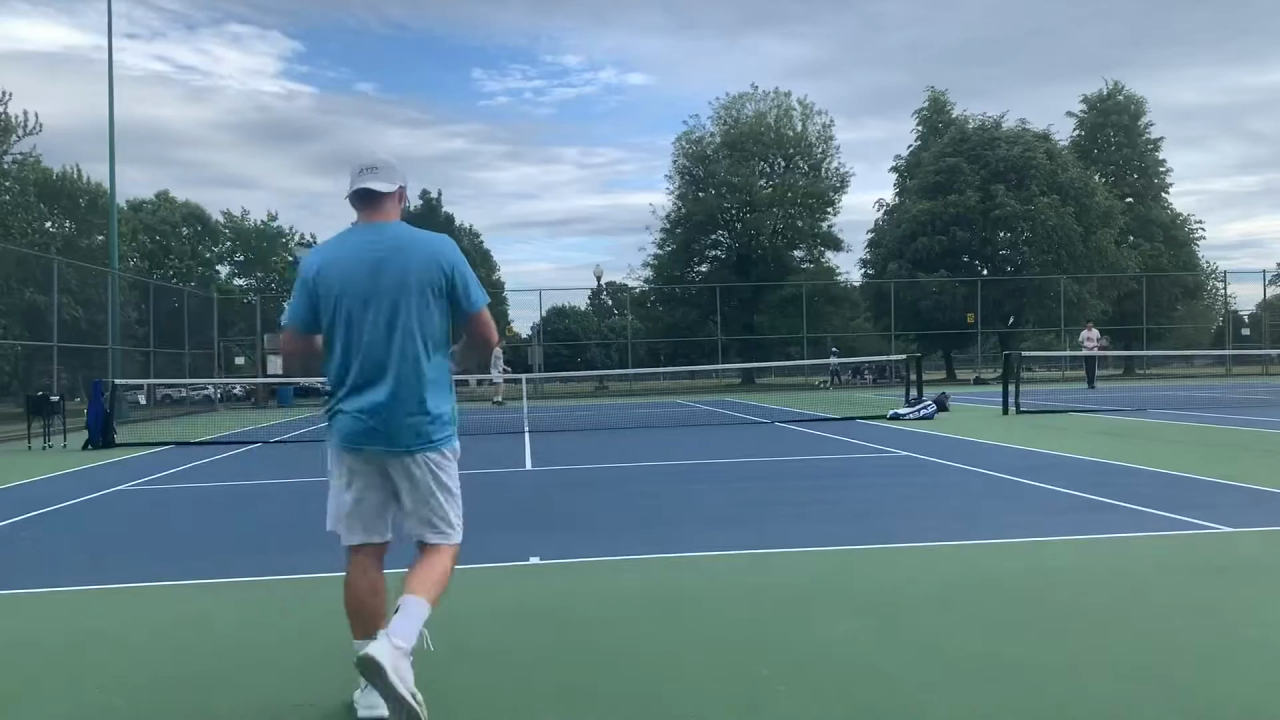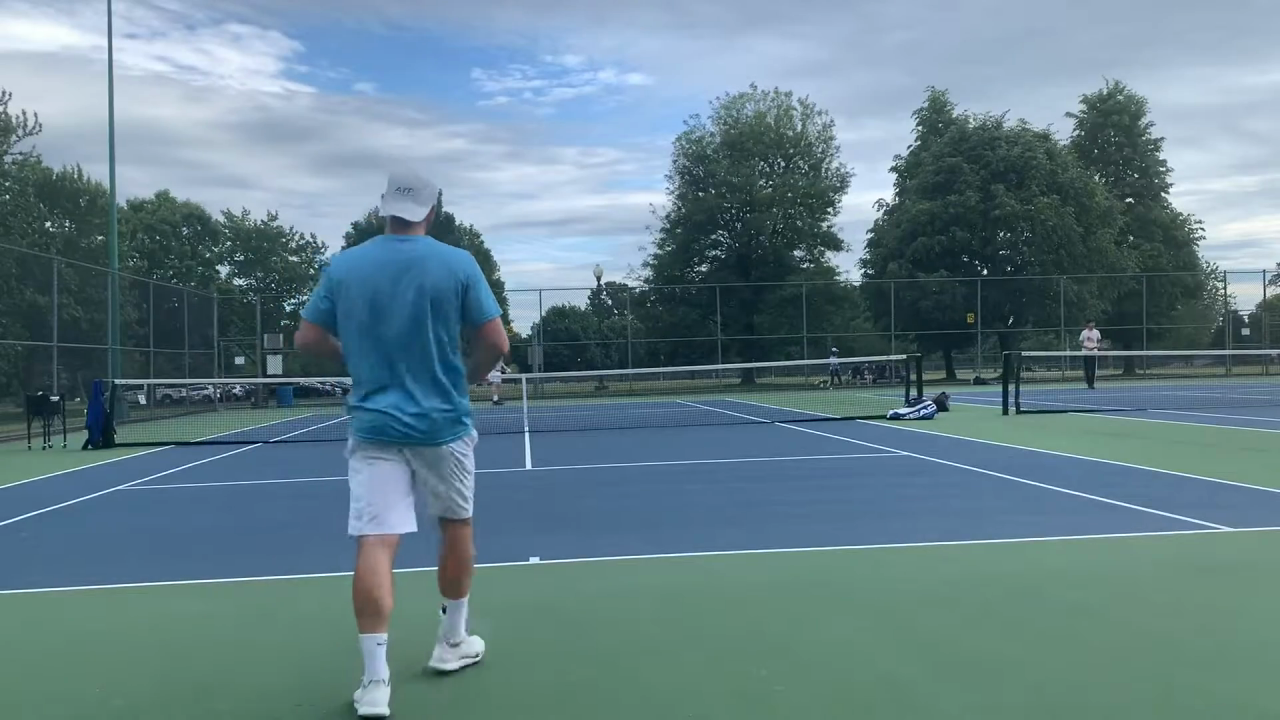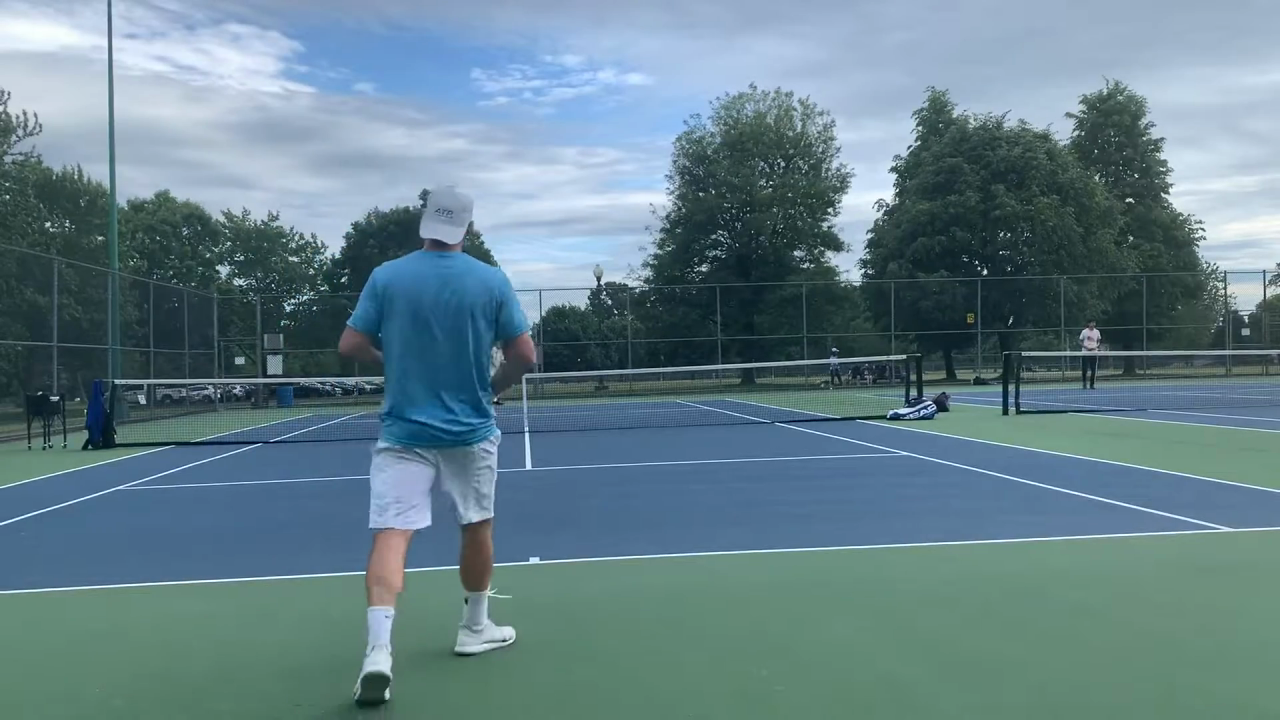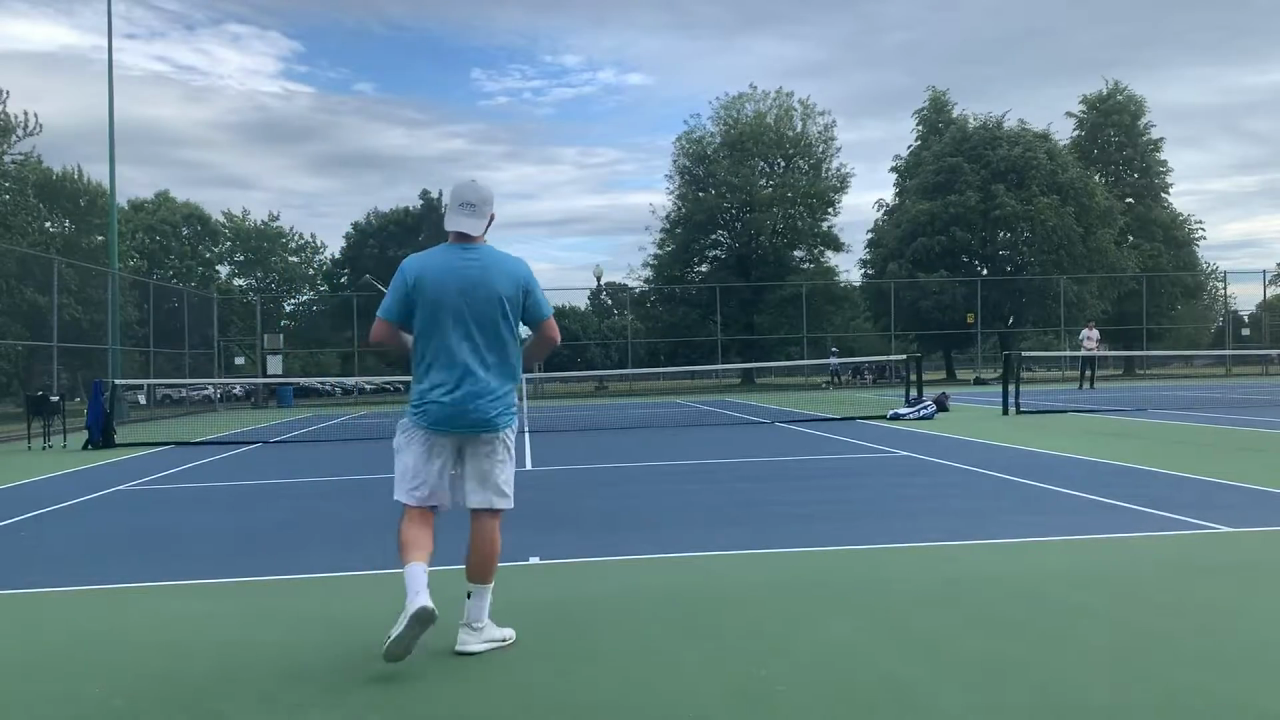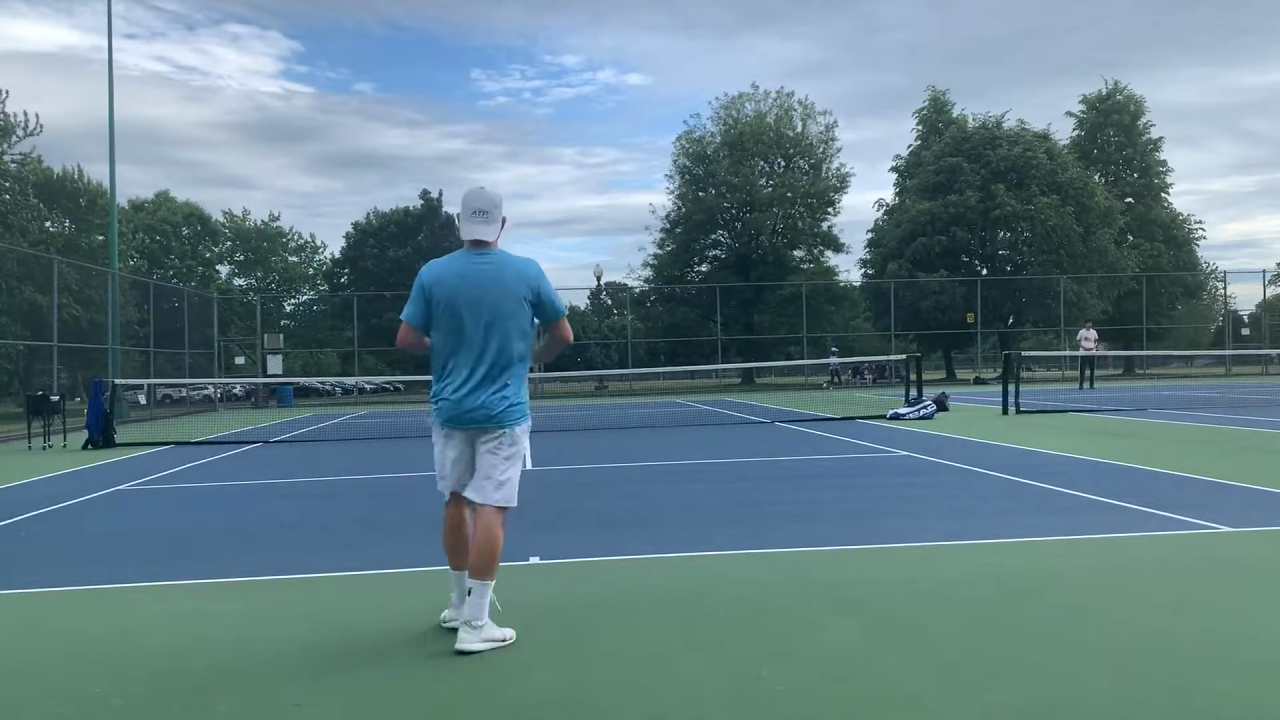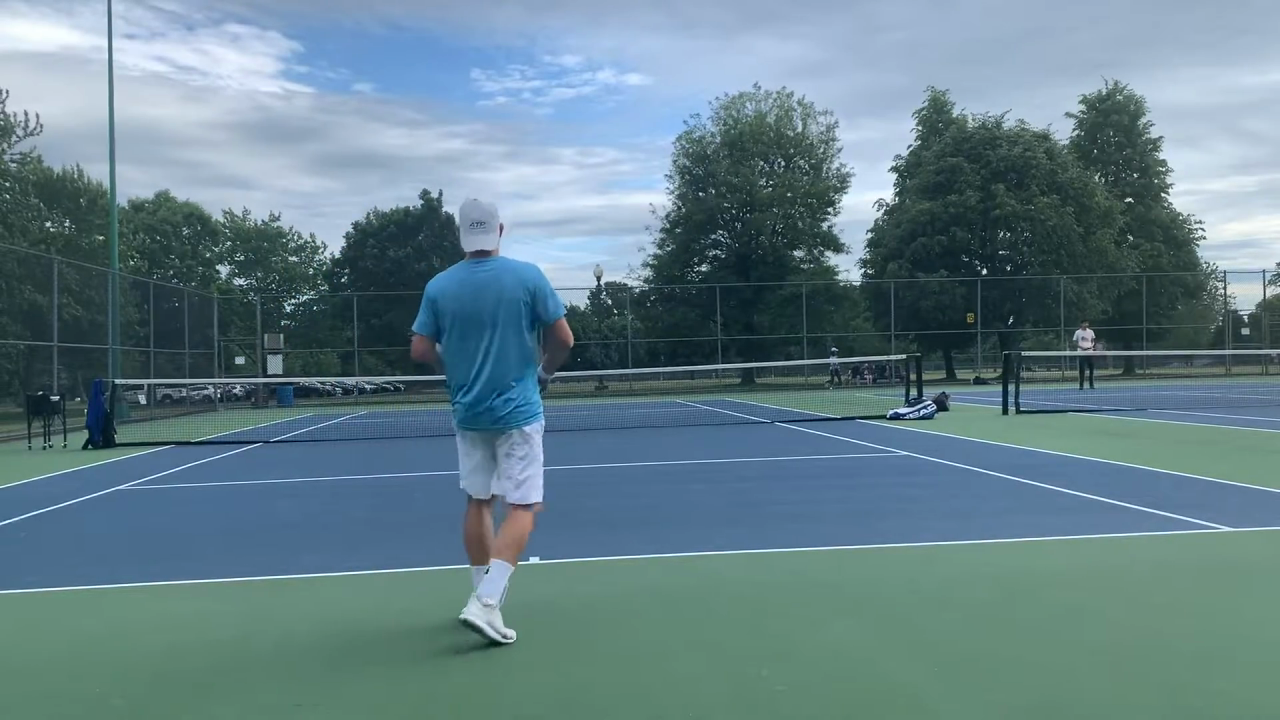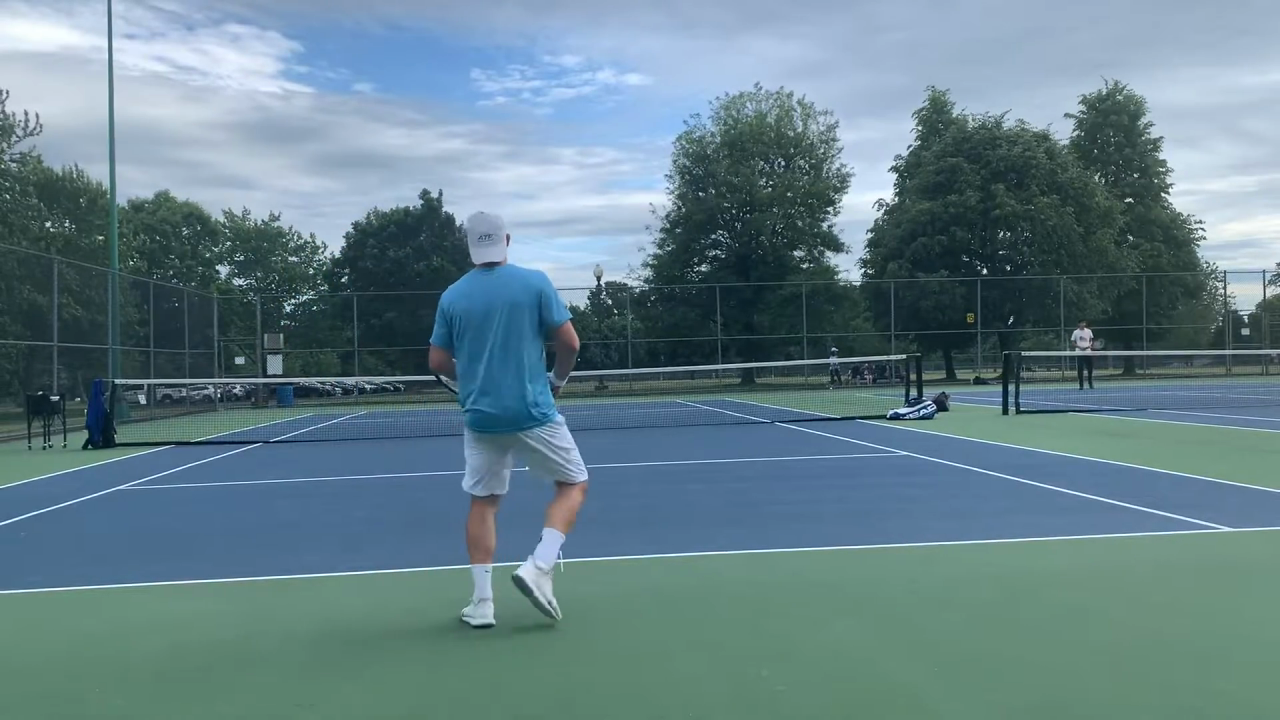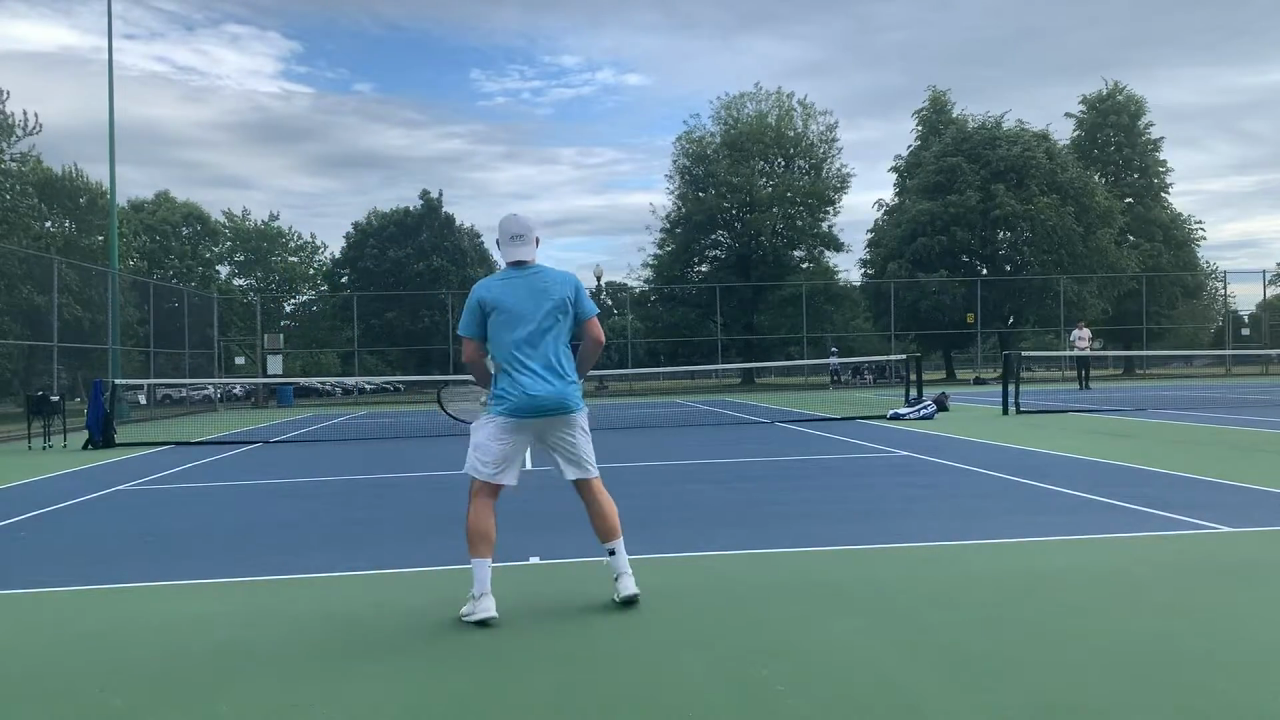
dt=0.2s
person 1, frame 1
left shoulder: (318, 261)
right shoulder: (440, 250)
left elbow: (292, 349)
right elbow: (486, 335)
left hip: (354, 430)
right hip: (425, 428)
left knee: (364, 551)
right knee: (437, 549)
right ankle: (390, 643)
person 1, frame 2
left shoulder: (344, 265)
right shoulder: (458, 264)
left elbow: (306, 338)
right elbow: (497, 342)
right wrist: (468, 378)
left hip: (374, 427)
right hip: (443, 425)
left knee: (376, 544)
right knee: (456, 527)
right ankle: (450, 642)
person 1, frame 3
left shoulder: (386, 275)
right shoulder: (491, 280)
left elbow: (351, 346)
right elbow: (525, 355)
left hip: (403, 430)
right hip: (470, 429)
left knee: (391, 535)
right knee: (475, 525)
left ankle: (379, 650)
right ankle: (475, 627)
person 1, frame 4
left shoulder: (414, 268)
right shoulder: (514, 271)
left elbow: (380, 335)
right elbow: (550, 337)
left hip: (431, 414)
right hip: (492, 415)
left knee: (417, 512)
right knee: (486, 515)
left ankle: (418, 598)
right ankle: (475, 624)
person 1, frame 5
left shoulder: (431, 274)
right shoulder: (528, 272)
left elbow: (405, 340)
right elbow: (563, 336)
left hip: (451, 411)
right hip: (504, 412)
left knee: (456, 503)
right knee: (490, 510)
left ankle: (463, 604)
right ankle: (475, 624)
person 1, frame 6
left shoulder: (438, 286)
right shoulder: (528, 275)
left elbow: (420, 352)
right elbow: (563, 339)
right wrist: (544, 373)
left hip: (469, 415)
right hip: (519, 413)
left knee: (479, 502)
right knee: (522, 509)
left ankle: (484, 599)
right ankle: (484, 601)
person 1, frame 7
left shoulder: (452, 296)
right shoulder: (534, 282)
left elbow: (438, 362)
right elbow: (569, 343)
right wrist: (558, 379)
left hip: (482, 418)
right hip: (533, 413)
left knee: (483, 502)
right knee: (573, 486)
left ankle: (481, 601)
right ankle: (538, 568)
person 1, frame 8
left shoulder: (483, 290)
right shoulder: (568, 282)
left elbow: (470, 356)
right elbow: (596, 338)
left hip: (511, 408)
right hip: (563, 405)
left knee: (481, 494)
right knee: (591, 487)
left ankle: (482, 596)
right ankle: (624, 577)
